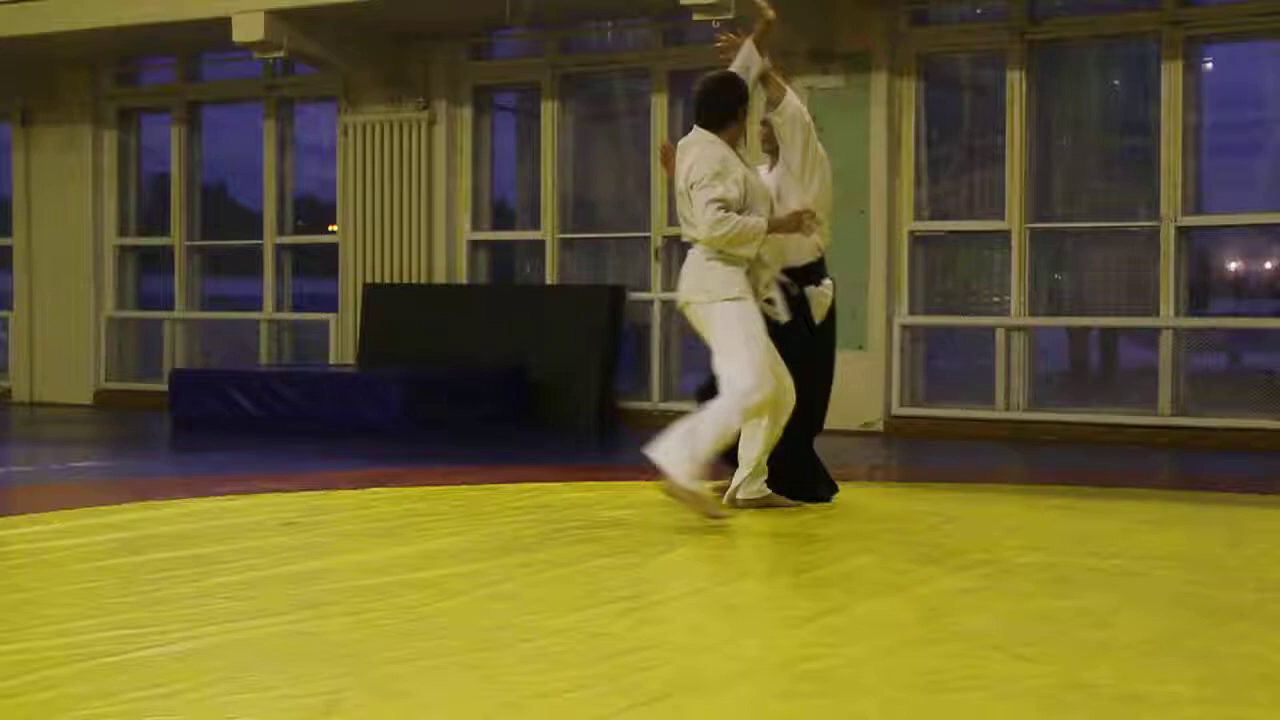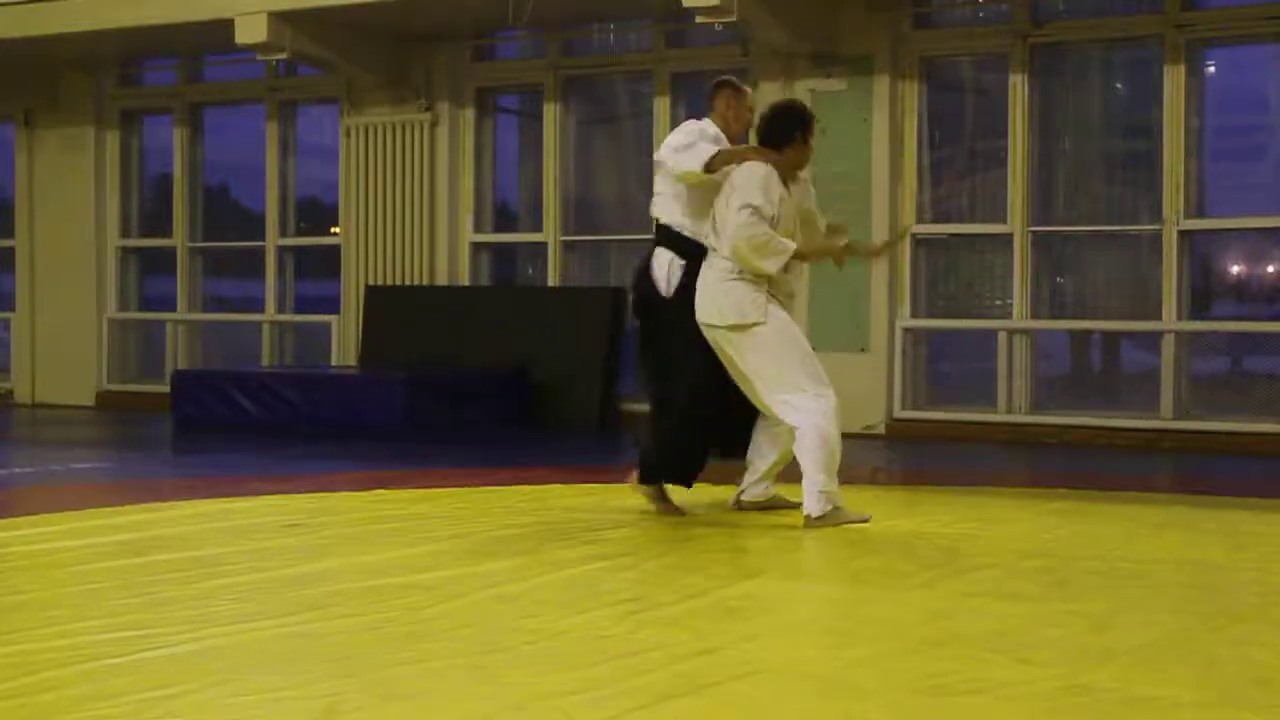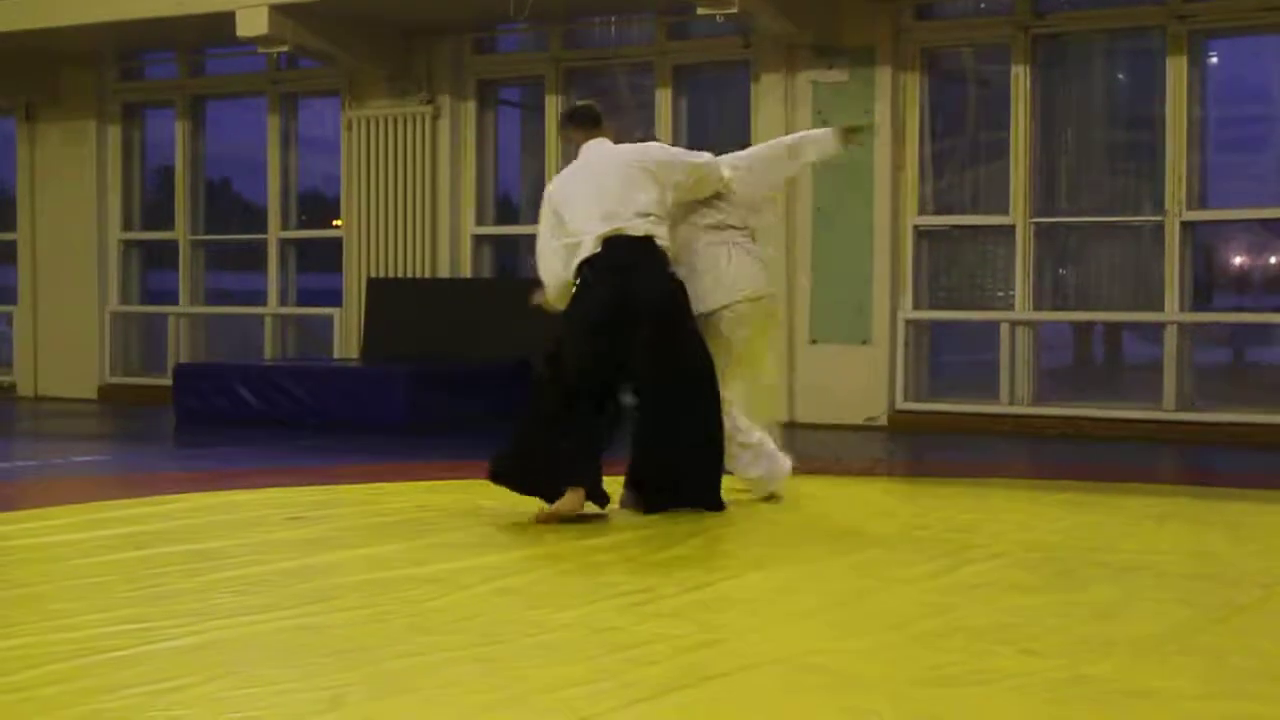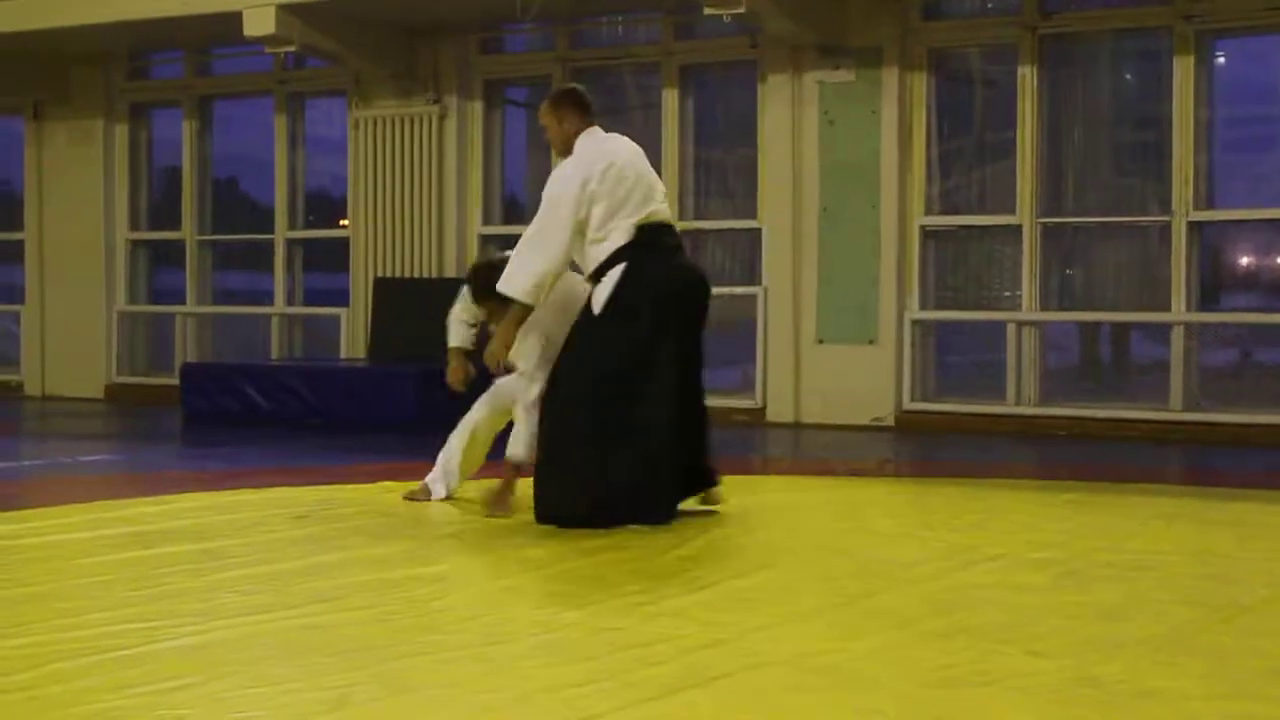
dt=0.4s
person 1, frame 1
left shoulder: (806, 163)
right shoulder: (764, 173)
left elbow: (791, 108)
left wrist: (747, 49)
left hip: (802, 303)
left knee: (791, 398)
left ankle: (796, 482)
person 1, frame 2
left shoulder: (724, 150)
right shoulder: (691, 134)
right elbow: (689, 164)
right wrist: (743, 153)
left hip: (694, 277)
right hip: (675, 275)
left knee: (717, 379)
right knee: (690, 380)
right ankle: (655, 475)
person 1, frame 3
left shoulder: (560, 187)
right shoulder: (648, 157)
left elbow: (550, 264)
right elbow: (711, 174)
left wrist: (563, 301)
left hip: (597, 289)
right hip: (654, 283)
left knee: (574, 390)
right knee: (672, 390)
left ankle: (572, 489)
right ankle: (653, 489)
person 1, frame 4
left shoulder: (575, 170)
right shoulder: (626, 149)
left elbow: (544, 248)
left wrist: (510, 324)
left hip: (634, 282)
right hip: (674, 273)
left knee: (588, 390)
right knee: (666, 384)
left ankle: (582, 503)
right ankle: (693, 479)
person 2, frame 1
left shoulder: (708, 145)
right shoulder: (706, 154)
right elbow: (713, 226)
right wrist: (777, 224)
left hip: (730, 281)
right hip: (718, 284)
left knee: (779, 393)
right knee: (751, 388)
left ankle: (749, 486)
right ankle: (678, 464)
person 2, frame 2
left shoulder: (794, 183)
right shoulder: (752, 176)
left elbow: (813, 227)
right elbow: (745, 240)
left wrist: (852, 248)
right wrist: (802, 252)
left hip: (718, 303)
right hip: (739, 303)
left knee: (781, 403)
right knee: (813, 399)
left ankle: (757, 488)
right ankle: (822, 504)
person 2, frame 3
right shoulder: (723, 170)
right elbow: (788, 150)
right wrist: (835, 135)
left hip: (708, 297)
right hip: (751, 287)
right knee: (737, 386)
left ankle: (768, 471)
person 2, frame 4
left shoulder: (537, 321)
right shoulder: (497, 277)
left elbow: (535, 400)
right elbow: (465, 311)
left wrist: (510, 477)
right wrist: (457, 353)
left knee: (496, 406)
left ankle: (442, 481)
